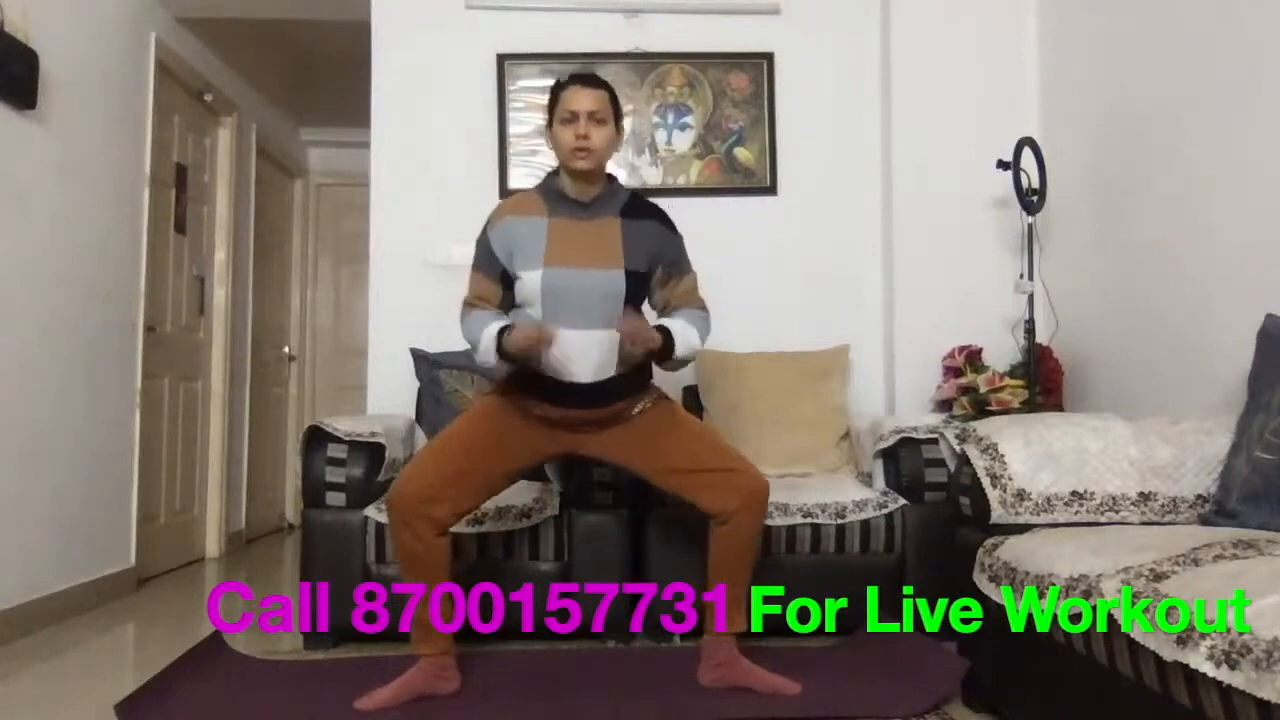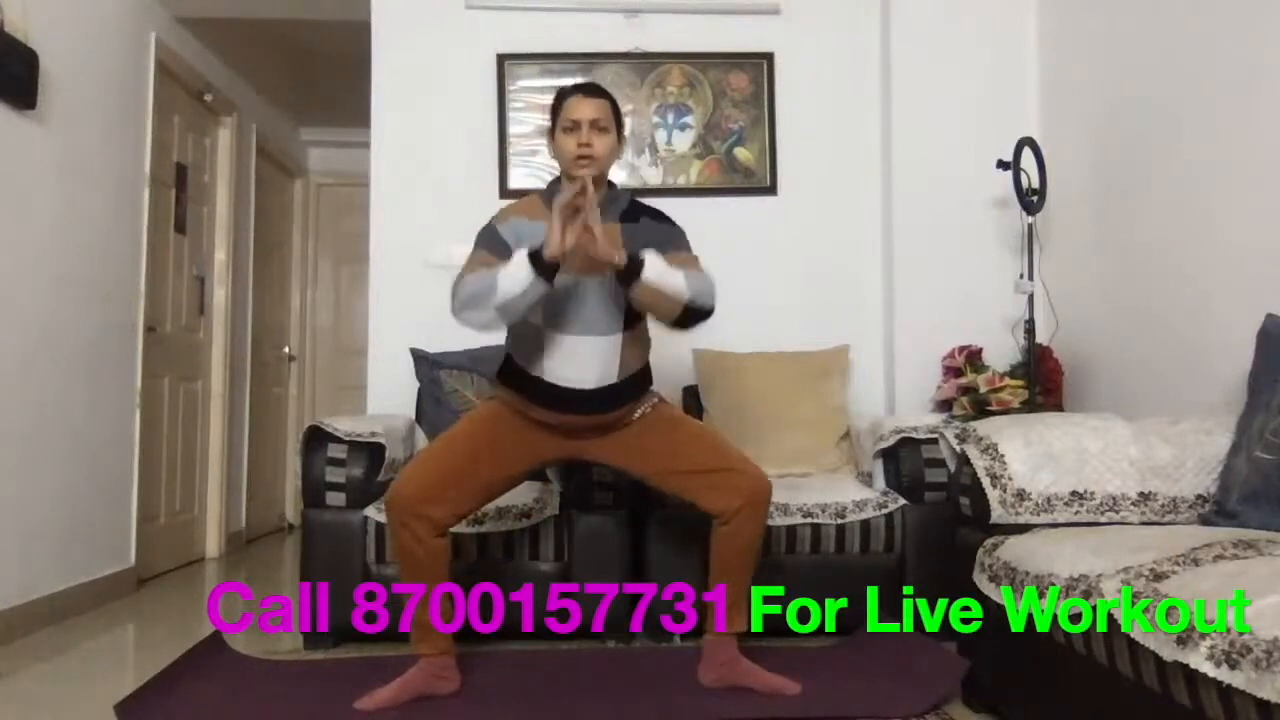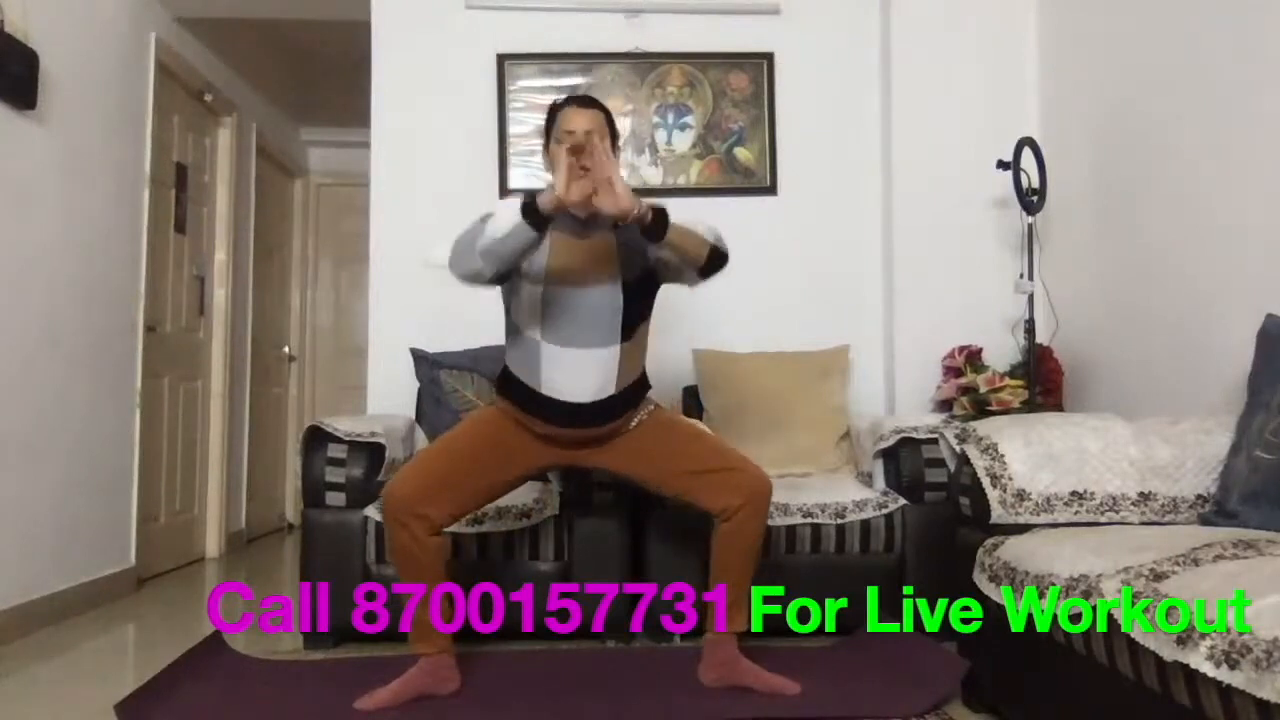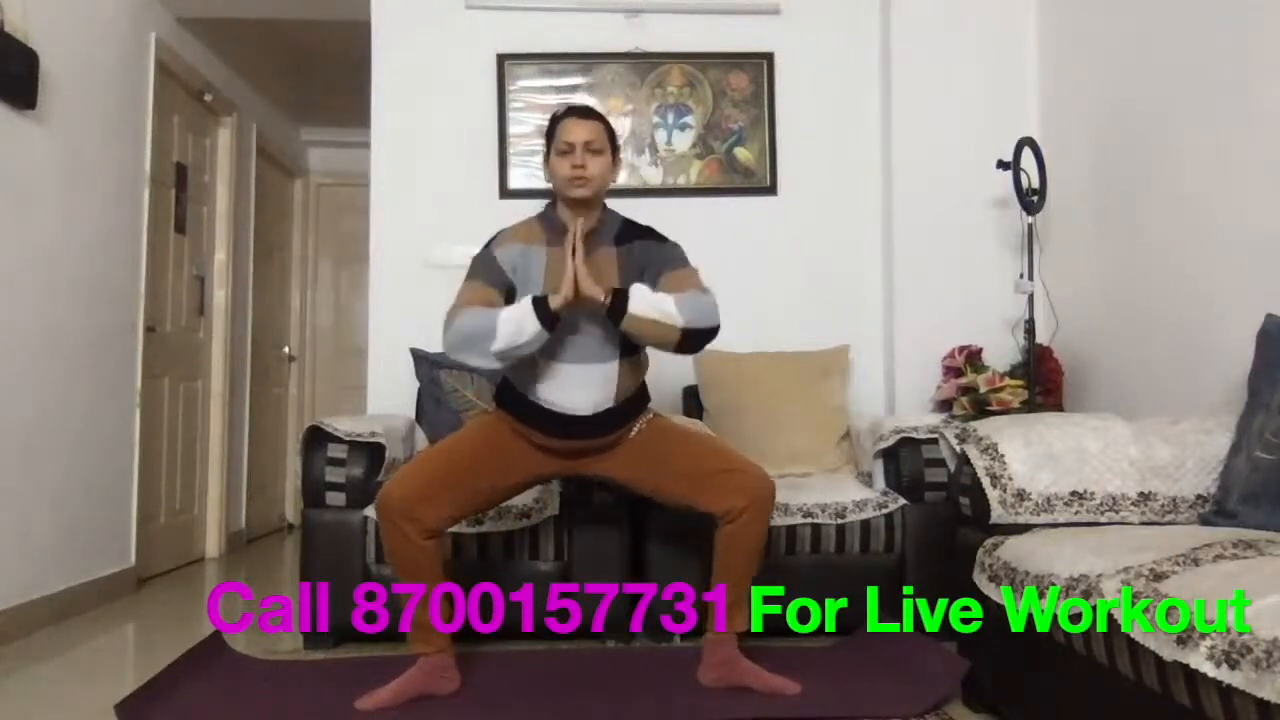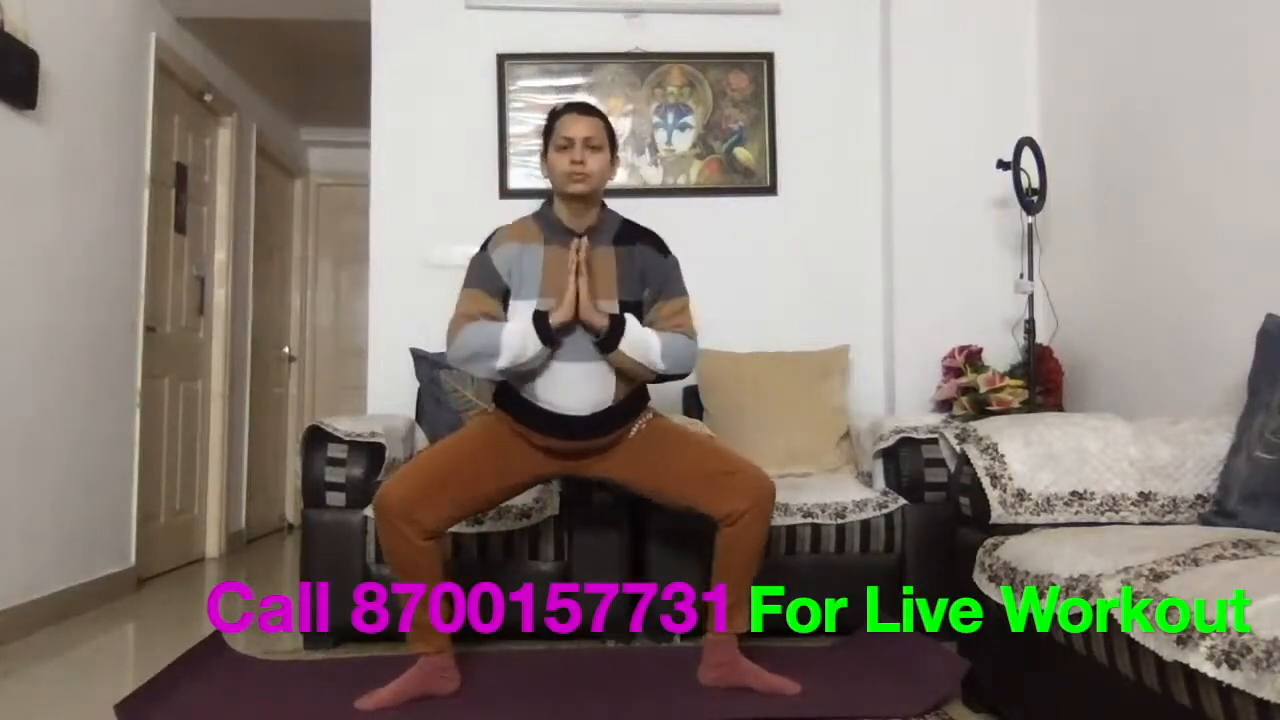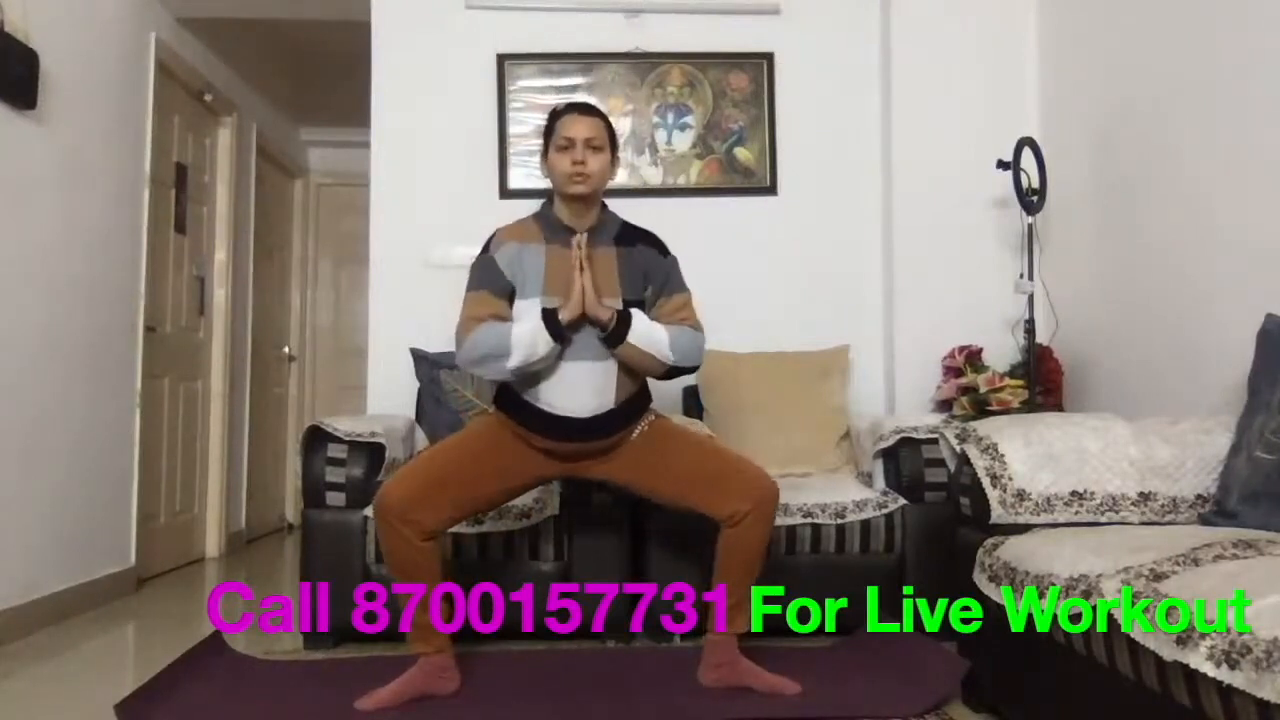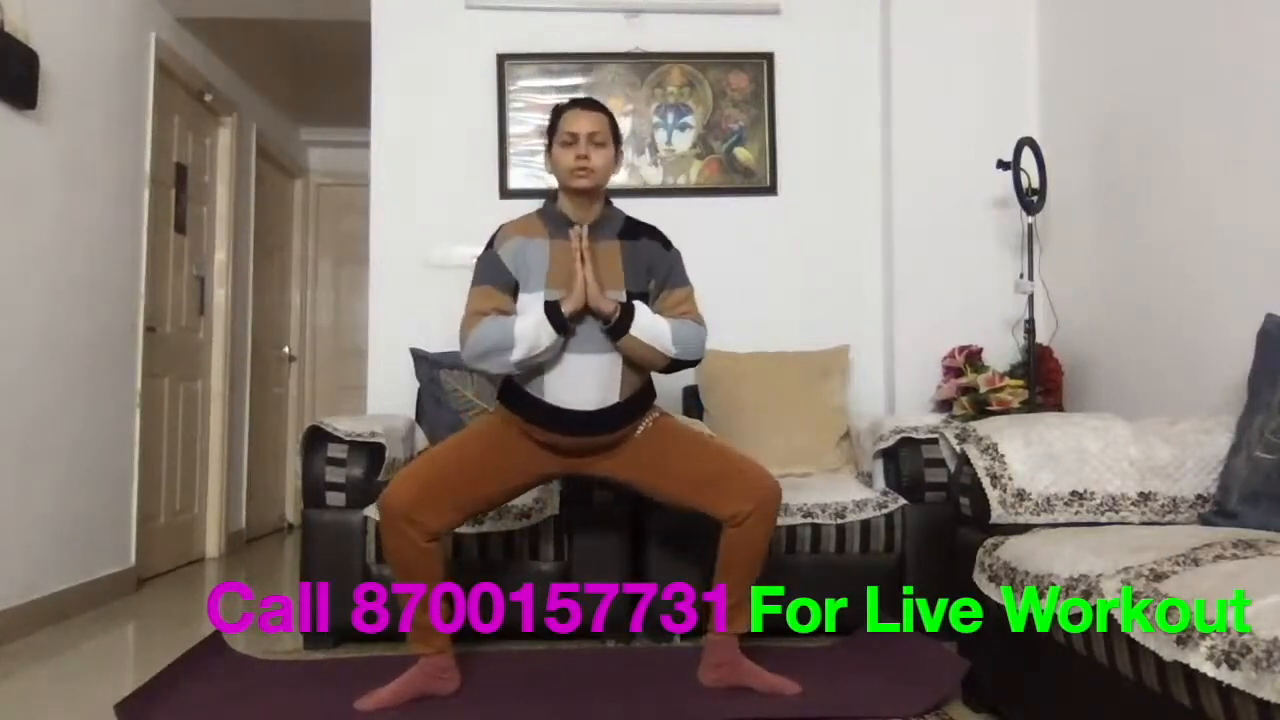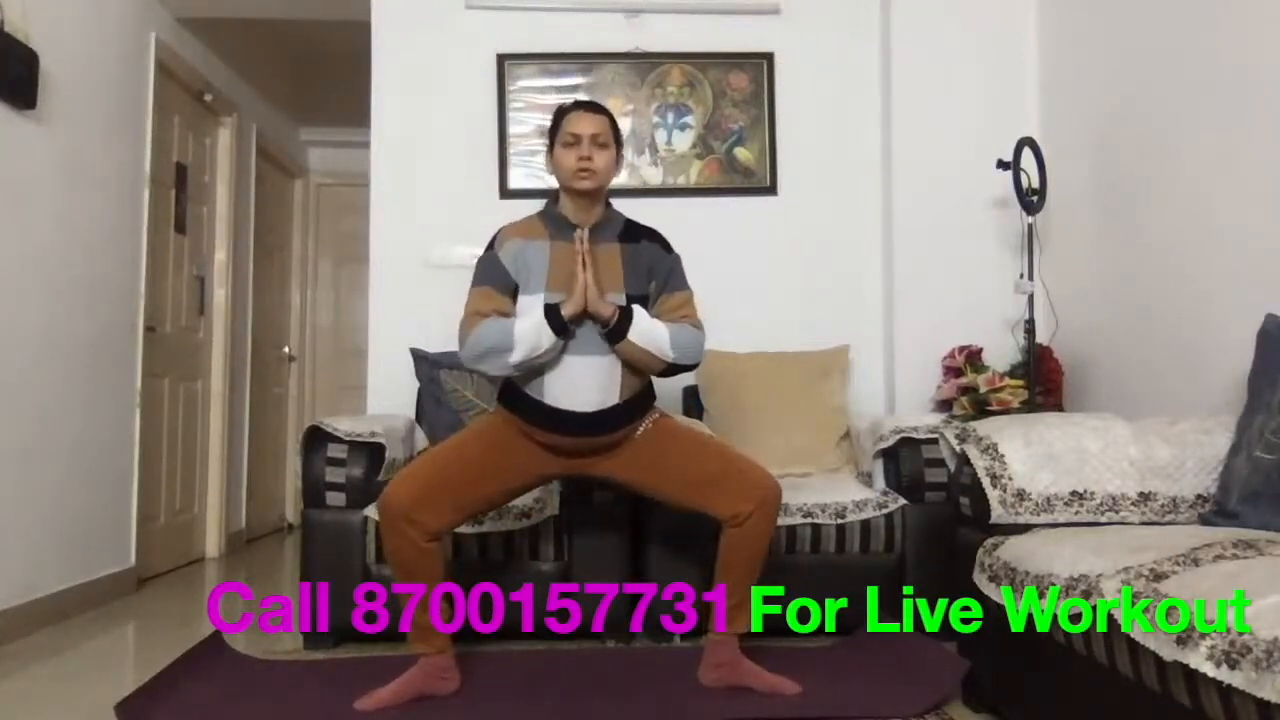
dt=0.3s
person 1, frame 1
left shoulder: (650, 224)
right shoulder: (511, 220)
left elbow: (694, 318)
right elbow: (475, 316)
left wrist: (659, 337)
right wrist: (505, 340)
left hip: (627, 406)
right hip: (525, 404)
left knee: (744, 491)
right knee: (412, 500)
left ankle: (721, 653)
right ankle: (435, 661)
person 1, frame 2
left shoulder: (650, 225)
right shoulder: (515, 222)
left elbow: (697, 302)
right elbow: (468, 303)
left wrist: (617, 258)
right wrist: (548, 255)
left hip: (627, 411)
right hip: (525, 409)
left knee: (748, 491)
right knee: (410, 500)
left ankle: (722, 653)
right ankle: (433, 662)
person 1, frame 3
left shoulder: (640, 226)
right shoulder: (520, 222)
left elbow: (710, 258)
right elbow: (467, 260)
left wrist: (633, 210)
right wrist: (546, 205)
left hip: (623, 420)
right hip: (522, 418)
left knee: (748, 490)
right knee: (406, 501)
left ankle: (722, 653)
right ankle: (434, 661)
person 1, frame 4
left shoulder: (647, 247)
right shoulder: (510, 247)
left elbow: (702, 320)
right elbow: (461, 336)
left wrist: (604, 294)
right wrist: (551, 301)
left hip: (623, 429)
right hip: (521, 428)
left knee: (751, 491)
right knee: (401, 504)
left ankle: (722, 654)
right ankle: (433, 662)
person 1, frame 5
left shoulder: (646, 251)
right shoulder: (506, 247)
left elbow: (680, 356)
right elbow: (465, 348)
left wrist: (602, 322)
right wrist: (553, 318)
left hip: (623, 428)
right hip: (521, 427)
left knee: (751, 493)
right knee: (399, 505)
left ankle: (723, 654)
right ankle: (433, 661)
person 1, frame 6
left shoulder: (645, 252)
right shoulder: (507, 247)
left elbow: (687, 352)
right elbow: (473, 351)
left wrist: (609, 317)
right wrist: (560, 315)
left hip: (625, 431)
right hip: (522, 430)
left knee: (754, 495)
right knee: (399, 505)
left ankle: (723, 655)
right ankle: (434, 662)
person 1, frame 7
left shoulder: (649, 246)
right shoulder: (513, 242)
left elbow: (689, 345)
right elbow: (478, 346)
left wrist: (612, 310)
right wrist: (562, 309)
left hip: (629, 427)
right hip: (526, 427)
left knee: (756, 495)
right knee: (402, 506)
left ankle: (723, 654)
right ankle: (434, 662)
person 1, frame 8
left shoulder: (649, 248)
right shoulder: (513, 244)
left elbow: (689, 349)
right elbow: (477, 346)
left wrist: (611, 313)
right wrist: (562, 312)
left hip: (629, 428)
right hip: (526, 428)
left knee: (757, 495)
right knee: (403, 505)
left ankle: (724, 655)
right ankle: (434, 662)
